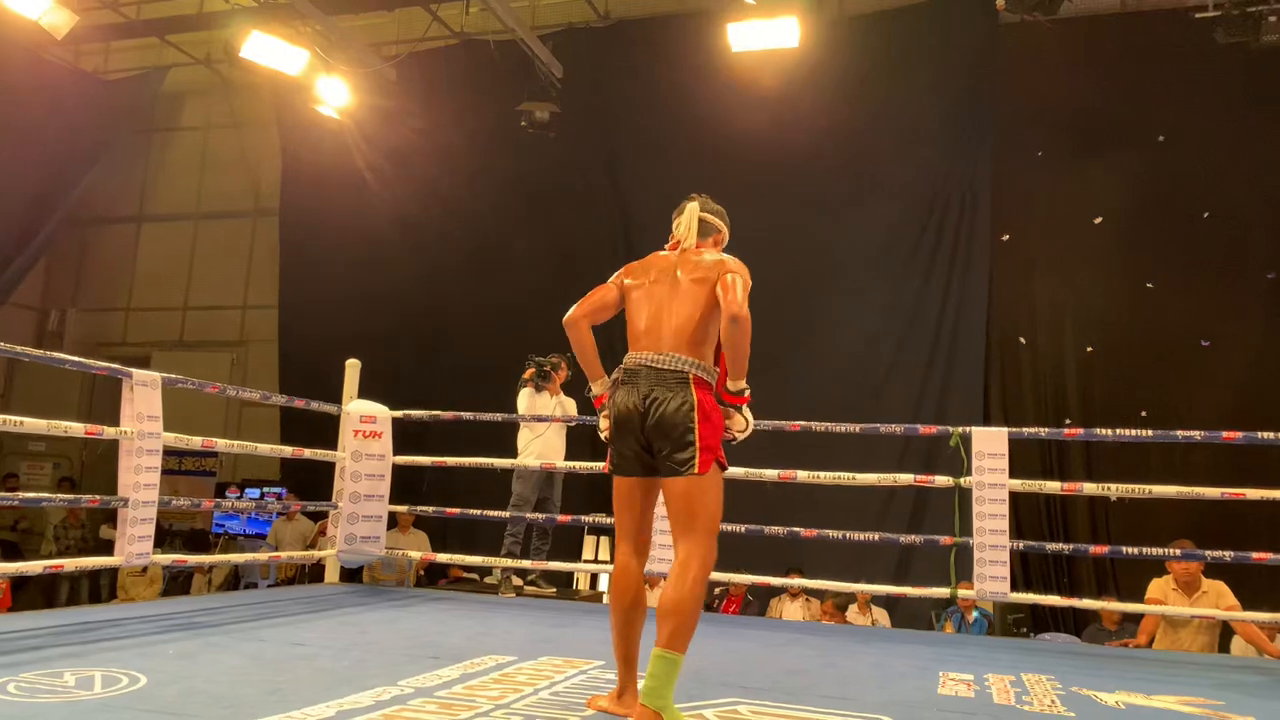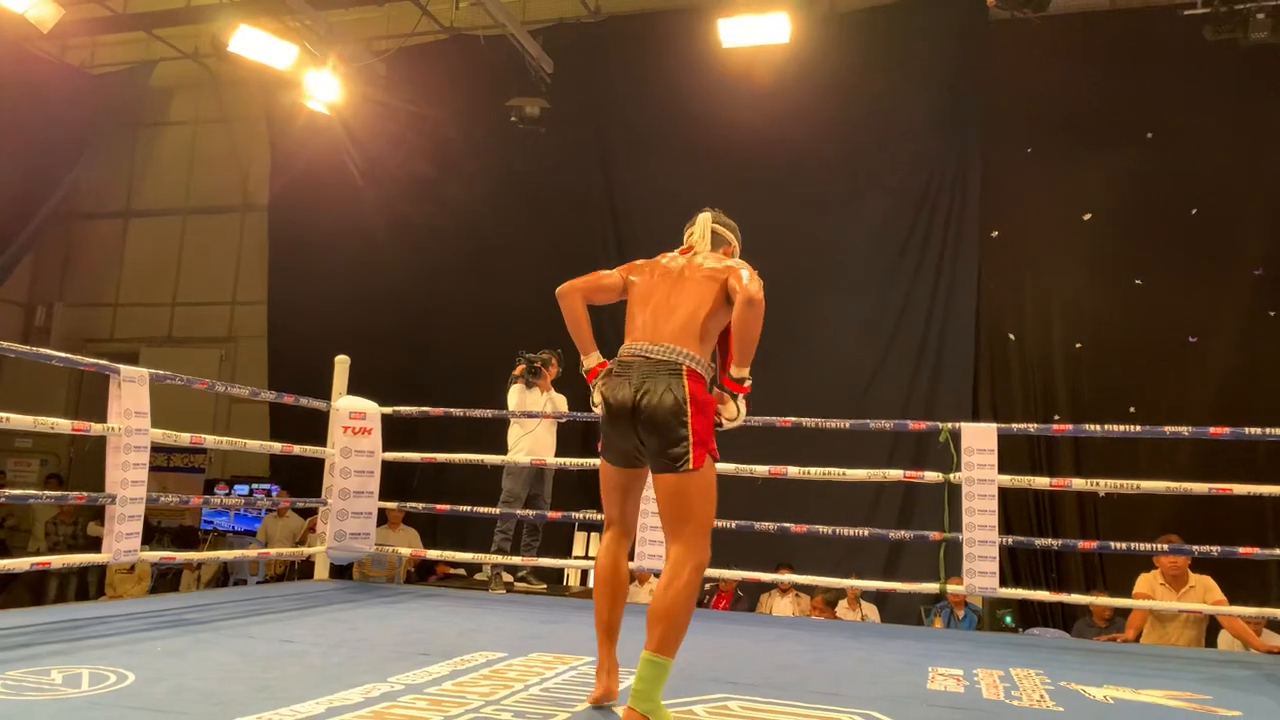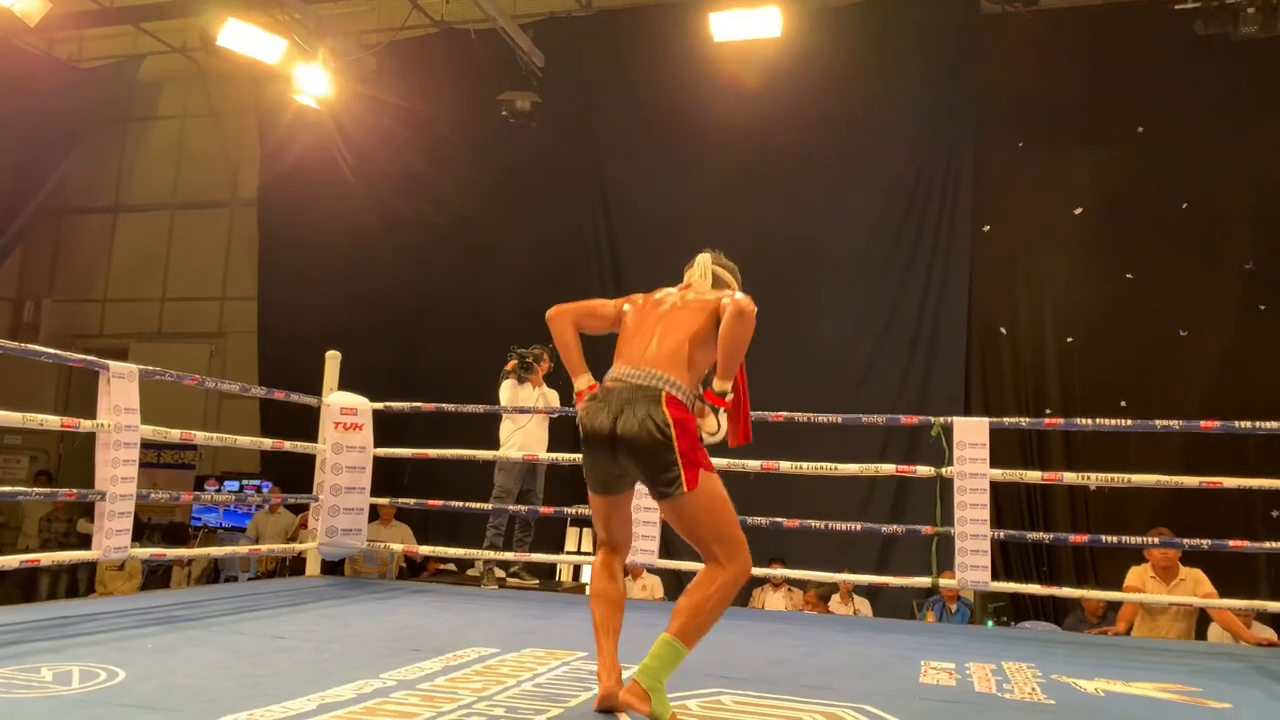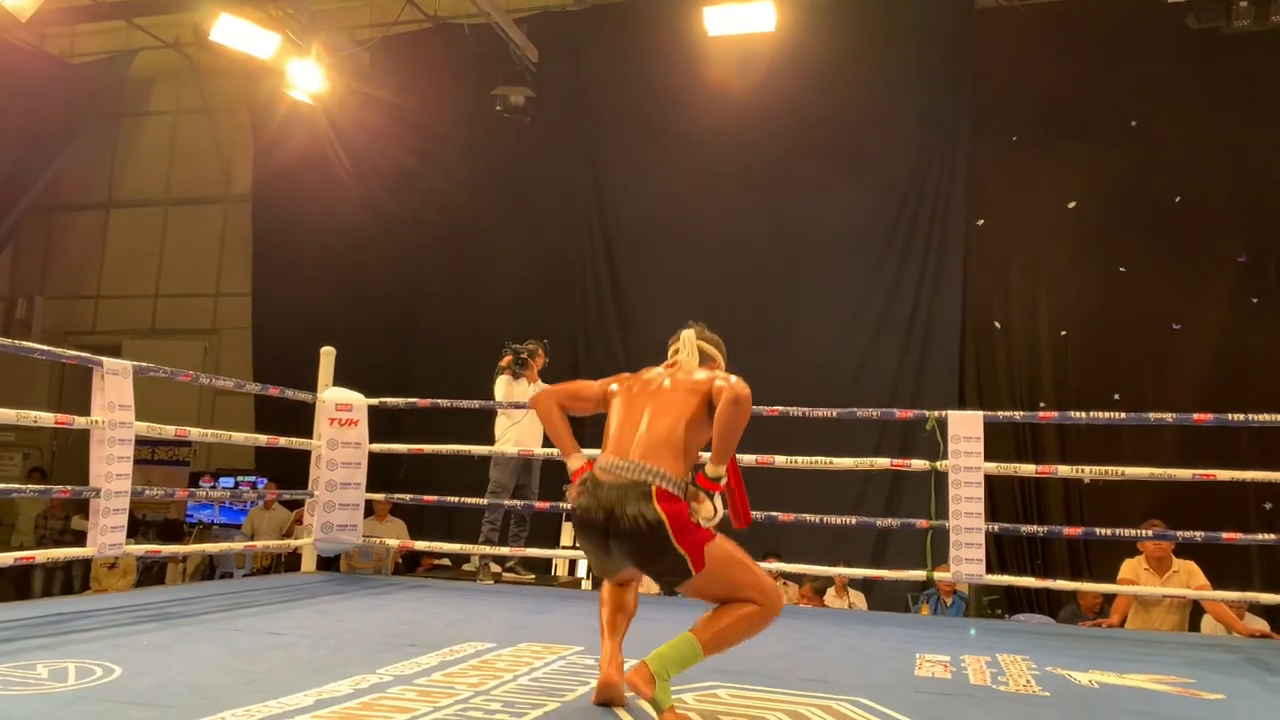
dt=0.2s
person 1, frame 1
left shoulder: (635, 271)
right shoulder: (726, 266)
left elbow: (575, 321)
right elbow: (736, 315)
left wrist: (601, 393)
right wrist: (736, 393)
left hip: (630, 398)
right hip: (684, 401)
left knee: (629, 552)
right knee: (694, 553)
person 1, frame 2
left shoulder: (643, 268)
right shoulder: (734, 269)
left elbow: (569, 292)
right elbow: (752, 297)
left wrist: (595, 369)
right wrist: (737, 380)
left hip: (621, 389)
right hip: (677, 395)
left knee: (616, 536)
right knee: (688, 553)
left ankle: (606, 675)
person 1, frame 3
left shoulder: (637, 302)
right shoulder: (727, 300)
left elbow: (558, 314)
right elbow: (741, 311)
left wrist: (584, 389)
right wrist: (719, 397)
left hip: (602, 417)
right hip: (658, 422)
left knee: (611, 552)
right knee: (732, 562)
left ankle: (608, 674)
right ankle: (647, 682)
person 1, frame 4
left shoulder: (624, 383)
right shoulder: (715, 381)
left elbow: (543, 398)
right elbow: (737, 396)
left wrist: (577, 468)
right wrist: (712, 481)
left hip: (594, 510)
right hip: (652, 511)
left knee: (621, 576)
right knee: (765, 601)
left ankle: (610, 664)
right ankle: (655, 669)
person 2, frame 1
left shoulder: (567, 401)
right shoulder: (529, 393)
left elbow: (573, 419)
right elbow: (526, 418)
left wrist: (557, 391)
right wrist: (530, 385)
left hip: (555, 468)
right hip: (529, 464)
left knee: (545, 525)
right knee: (517, 521)
left ankle: (534, 575)
right ankle: (506, 576)
person 2, frame 2
left shoulder: (558, 397)
right shoulder: (519, 389)
left elbow: (563, 416)
right elbow: (516, 414)
left wrist: (547, 388)
right wrist: (520, 381)
left hip: (545, 465)
right hip: (519, 461)
left knee: (535, 521)
right knee: (507, 518)
left ankle: (524, 571)
right ankle: (496, 572)
person 2, frame 3
left shoulder: (549, 393)
right shoulder: (511, 384)
left elbow: (555, 411)
right elbow: (509, 410)
left wrist: (539, 383)
right wrist: (512, 376)
left hip: (537, 460)
right hip: (512, 456)
left knee: (528, 517)
right knee: (499, 513)
left ankle: (517, 567)
right ankle: (489, 568)
person 2, frame 4
left shoulder: (544, 388)
right shoulder: (506, 380)
right elbow: (503, 405)
left wrist: (535, 379)
right wrist: (507, 373)
left hip: (532, 455)
right hip: (507, 452)
left knee: (523, 512)
right knee: (495, 509)
left ankle: (513, 562)
right ankle: (484, 563)
